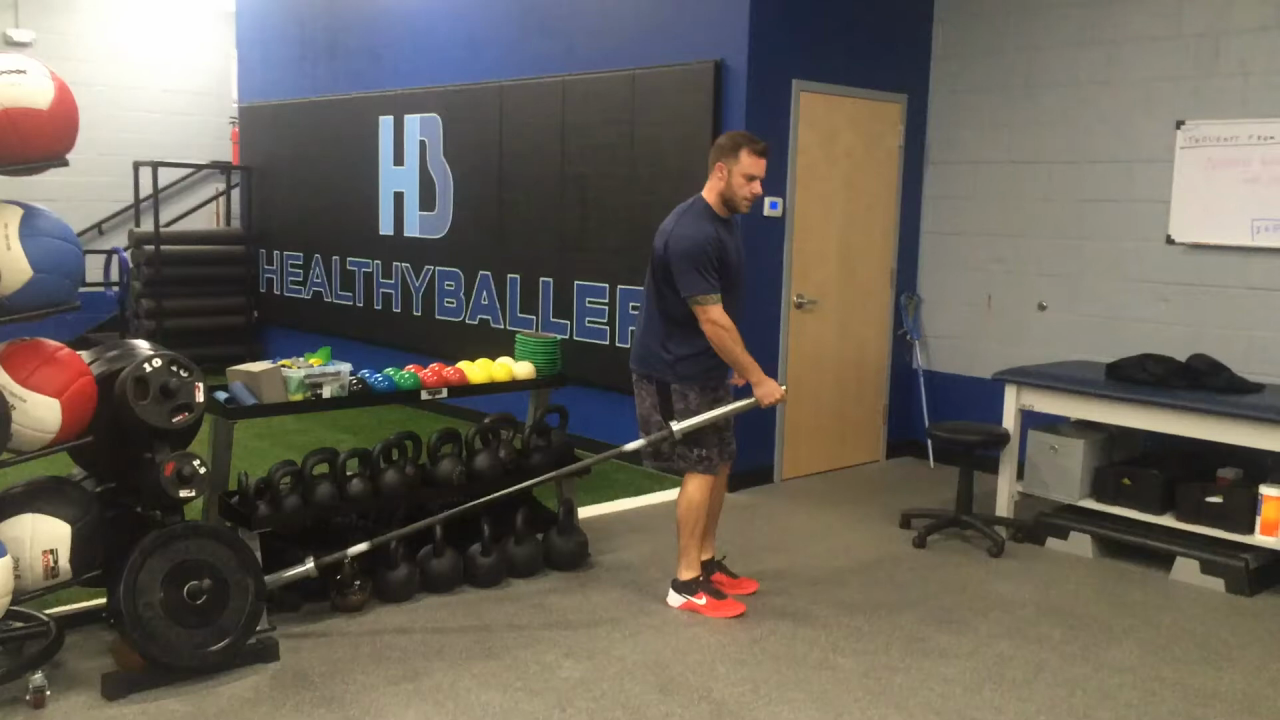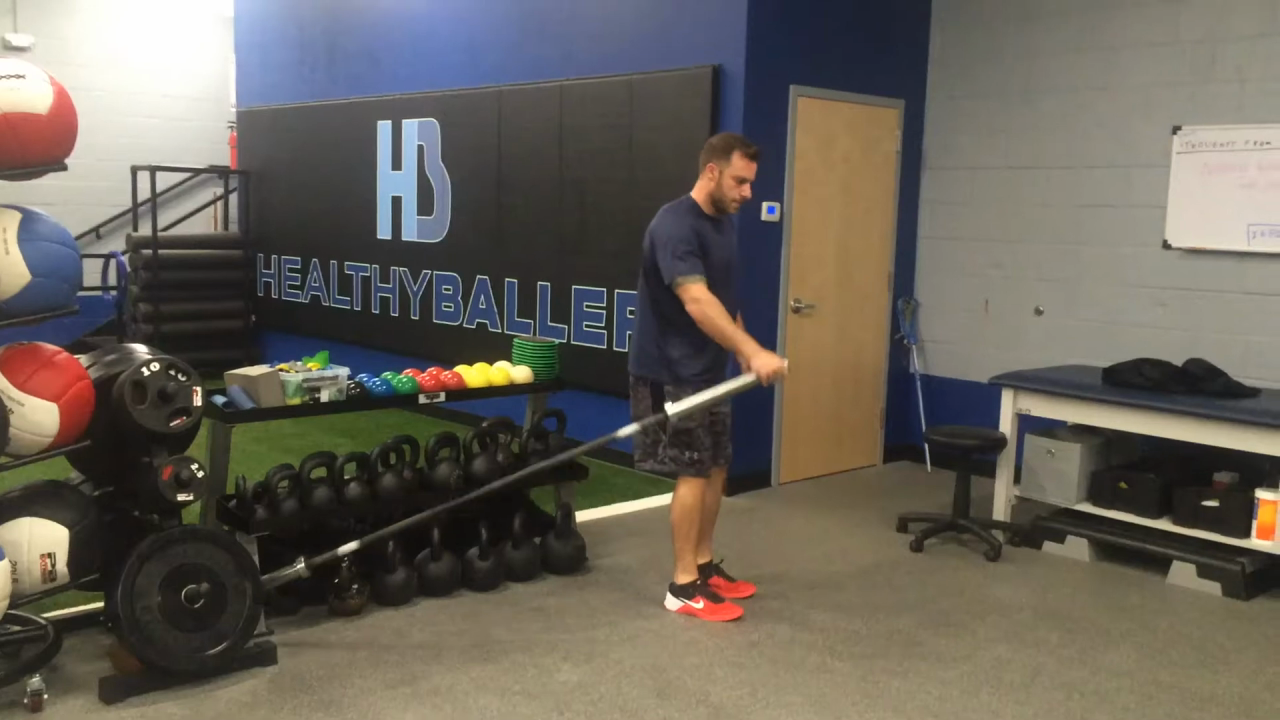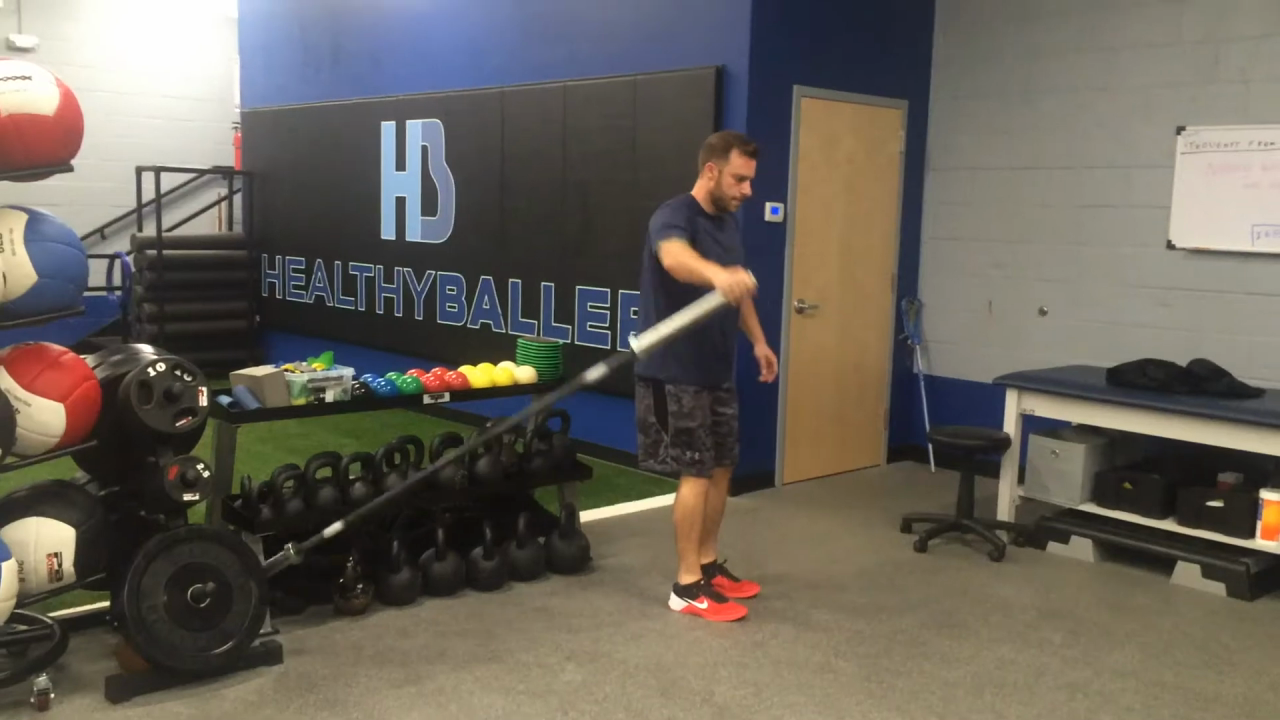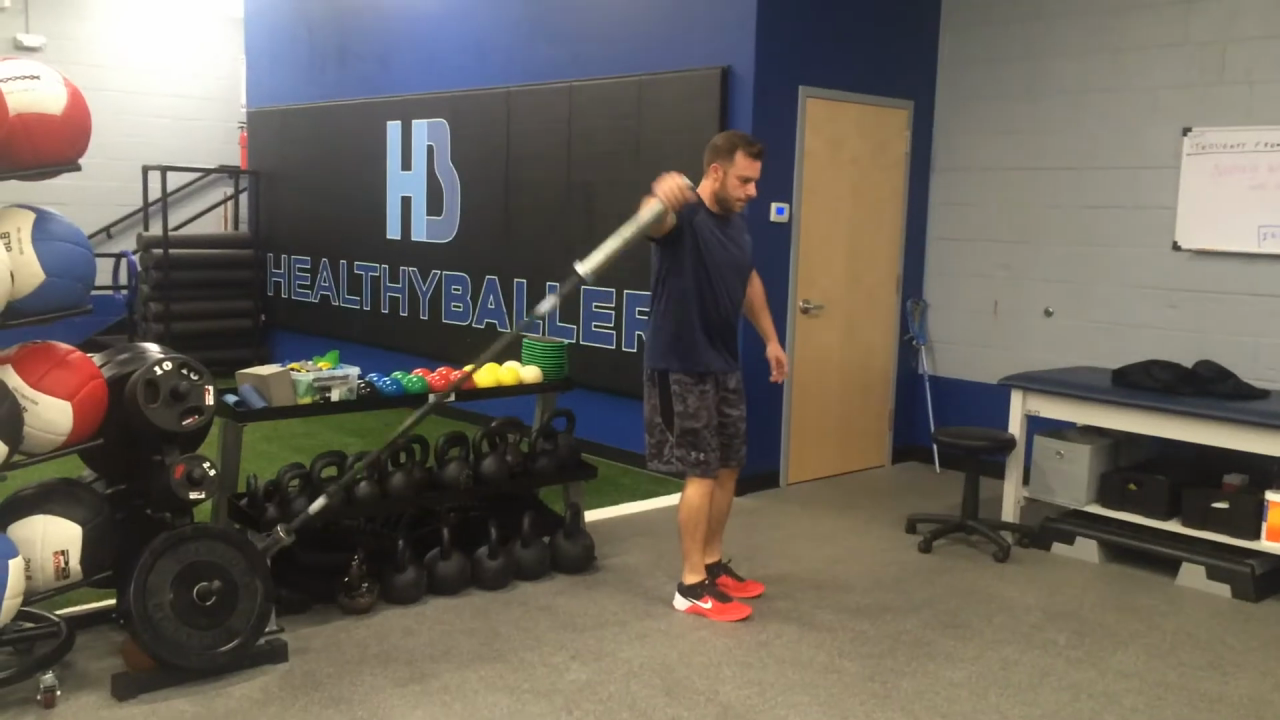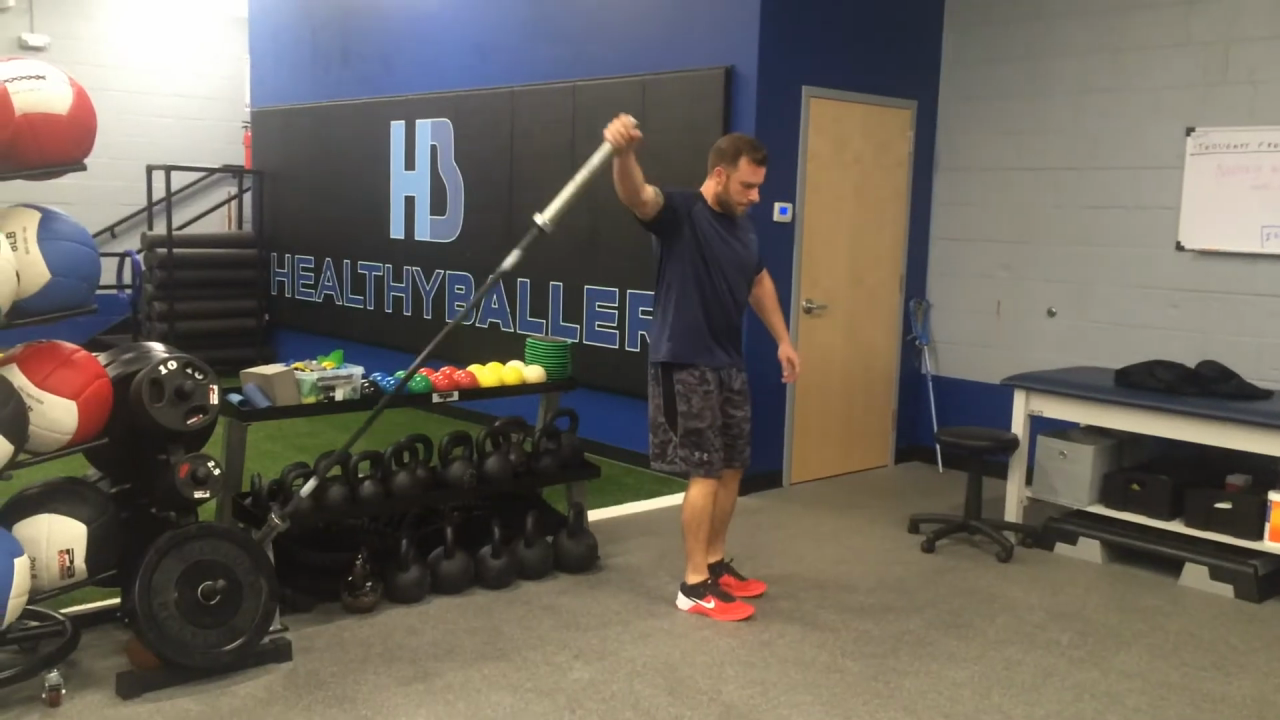
dt=0.2s
person 1, frame 1
left shoulder: (725, 220)
right shoulder: (691, 233)
right elbow: (712, 319)
left wrist: (735, 366)
right wrist: (758, 378)
left hip: (704, 365)
right hip: (671, 369)
left knee: (719, 465)
right knee: (701, 469)
left ankle: (707, 562)
right ankle: (687, 582)
person 1, frame 2
left shoulder: (722, 221)
right shoulder: (677, 226)
right elbow: (697, 301)
left wrist: (742, 350)
right wrist: (752, 352)
left hip: (706, 368)
right hip: (670, 371)
left knee: (715, 468)
right knee: (693, 471)
left ankle: (704, 565)
right ankle: (684, 585)
person 1, frame 3
left shoulder: (728, 220)
right shoulder: (675, 217)
right elbow: (675, 256)
left wrist: (759, 341)
right wrist: (718, 275)
left hip: (716, 367)
right hip: (675, 371)
left knee: (721, 468)
right knee: (696, 471)
left ankle: (709, 565)
right ankle: (688, 585)
person 1, frame 4
left shoulder: (734, 224)
right shoulder: (685, 216)
left elbow: (748, 282)
right elbow: (654, 221)
left wrist: (771, 340)
right wrist: (663, 197)
left hip: (723, 366)
right hip: (681, 369)
left knee: (727, 468)
right knee: (702, 472)
left ankle: (713, 565)
right ankle: (692, 585)
person 1, frame 5
left shoulder: (741, 225)
right shoulder: (679, 211)
left elbow: (758, 282)
right elbow: (635, 196)
left wrist: (782, 339)
right wrist: (623, 152)
left hip: (728, 365)
right hip: (685, 365)
left knee: (731, 469)
right knee: (705, 472)
left ankle: (715, 564)
right ankle: (694, 584)
